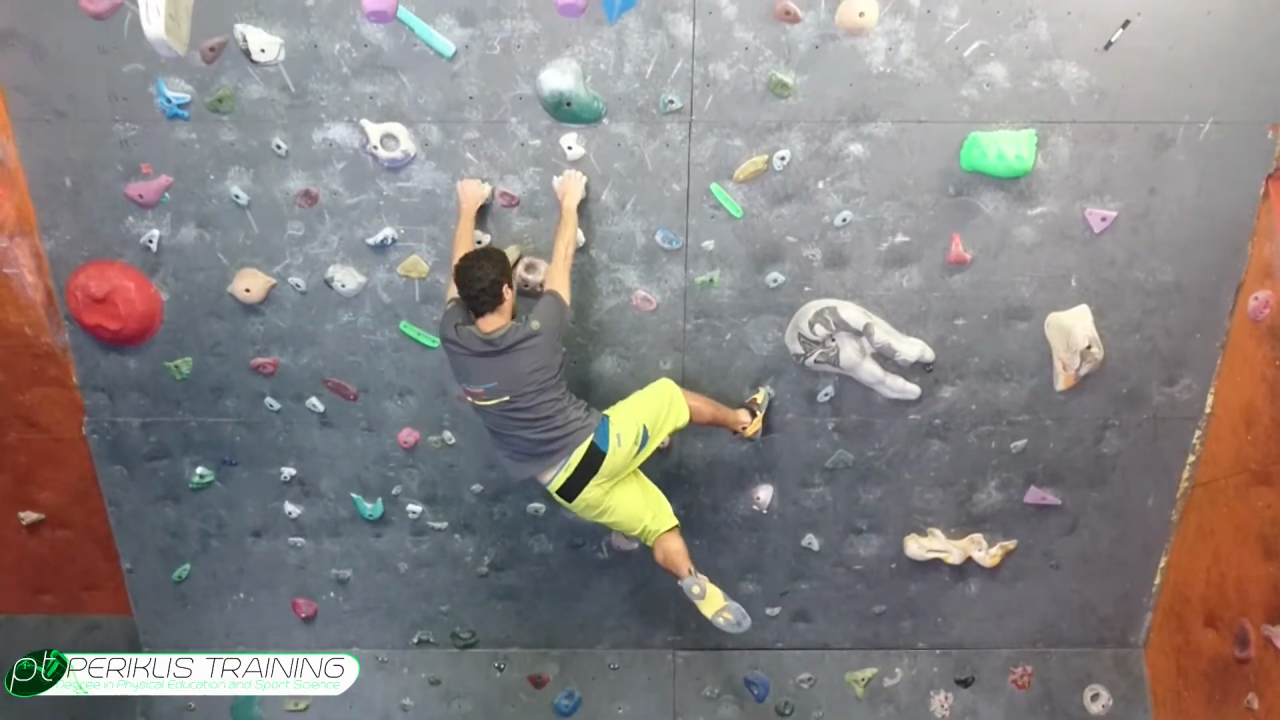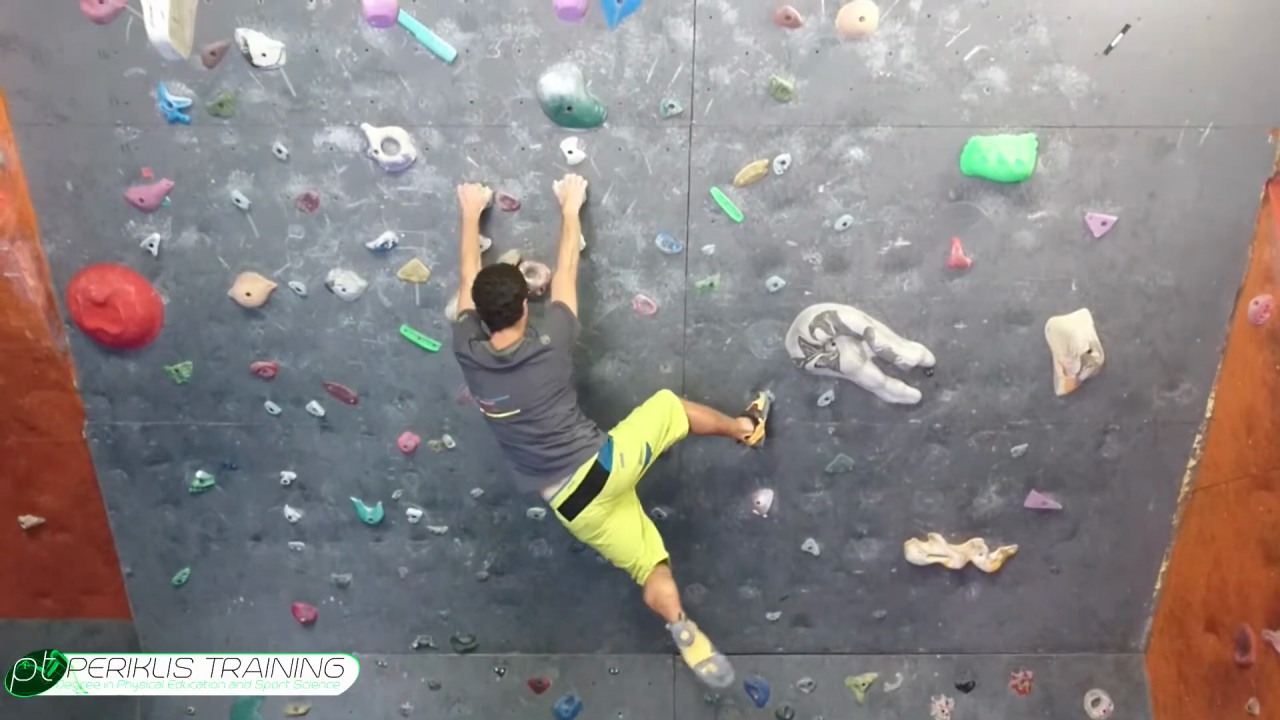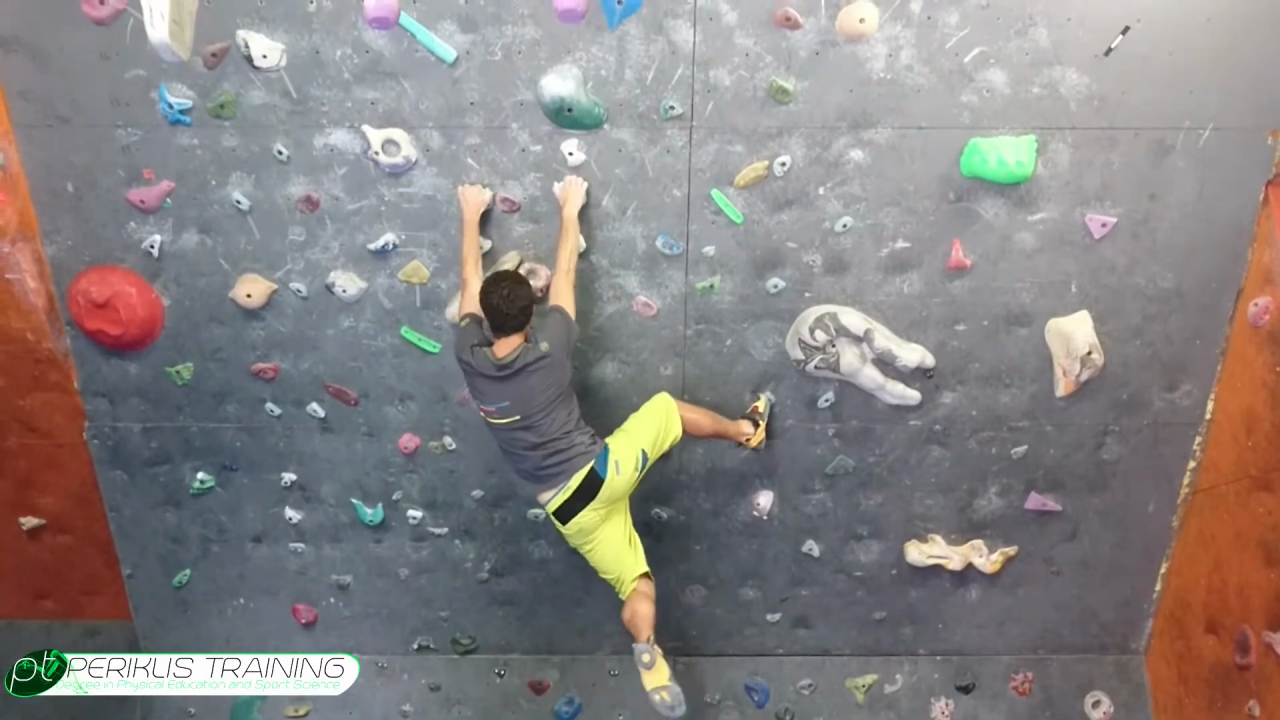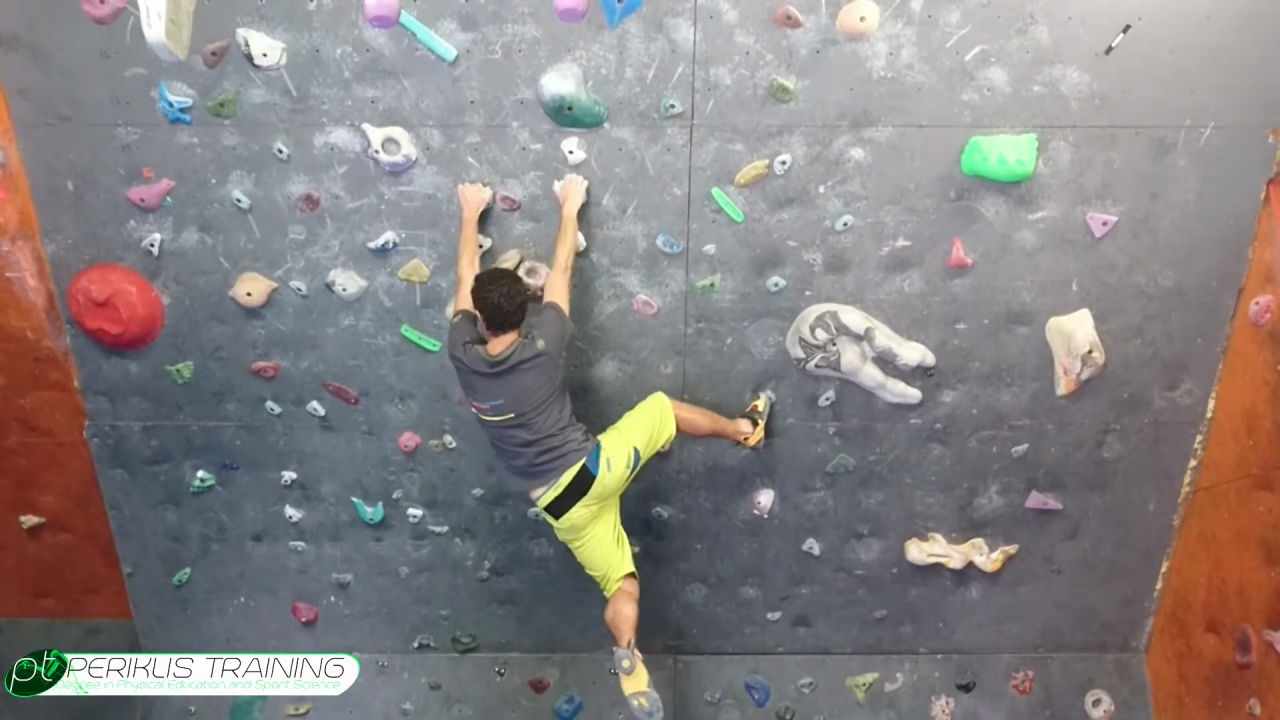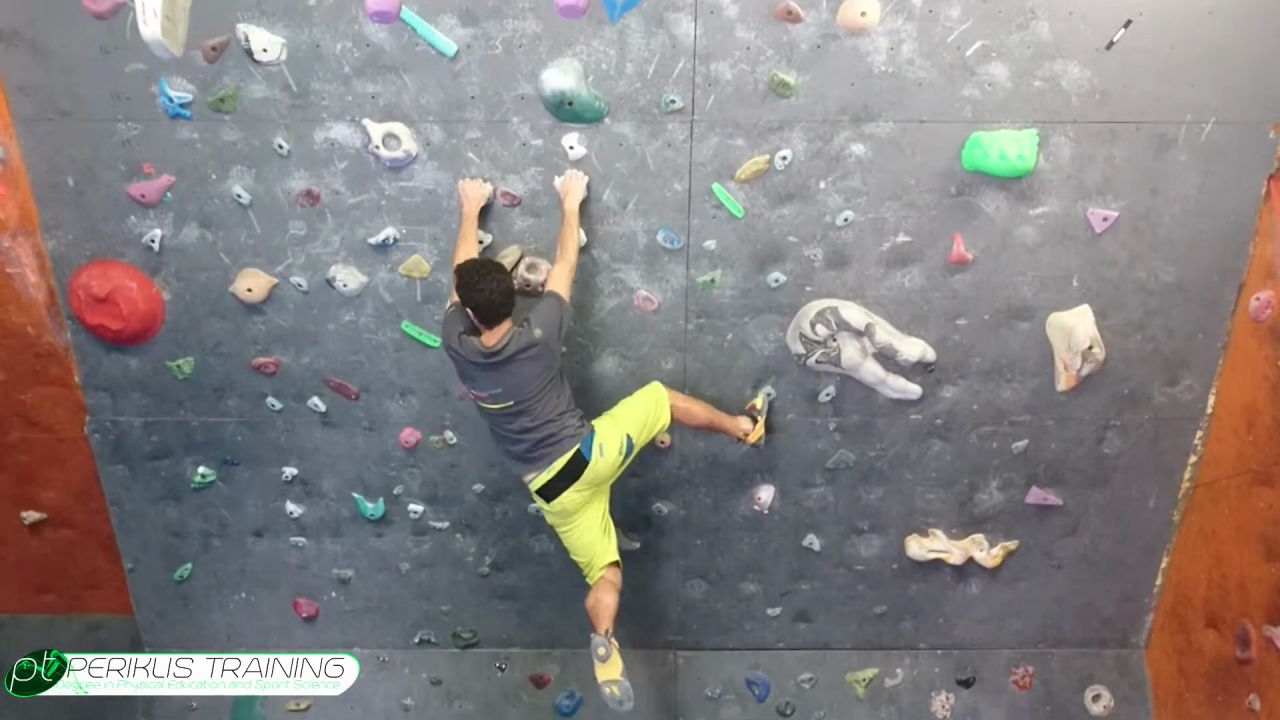
dt=0.2s
person 1, frame 1
left shoulder: (453, 339)
right shoulder: (537, 332)
left elbow: (460, 269)
right elbow: (561, 262)
left wrist: (468, 207)
right wrist: (569, 202)
left hip: (570, 486)
right hip: (600, 445)
left knee: (662, 531)
right knee: (670, 395)
left ankle: (692, 581)
right ankle: (742, 418)
person 1, frame 2
left shoulder: (467, 352)
right shoulder: (547, 347)
left elbow: (469, 280)
right elbow: (566, 273)
left wrist: (470, 212)
right wrist: (570, 208)
left hip: (572, 503)
right hip: (605, 464)
left knee: (653, 569)
right knee: (670, 405)
left ankle: (684, 629)
right ankle: (745, 427)
person 1, frame 3
left shoulder: (470, 358)
right shoulder: (548, 351)
left elbow: (470, 281)
right elbow: (563, 276)
left wrist: (471, 215)
right wrist: (570, 208)
left hip: (568, 508)
right hip: (603, 471)
left knee: (636, 586)
right knee: (667, 407)
left ankle: (649, 654)
right ankle: (745, 429)
person 1, frame 4
left shoulder: (462, 355)
right shoulder: (541, 348)
left elbow: (465, 278)
right elbow: (559, 273)
left wrist: (470, 214)
right wrist: (569, 208)
left hip: (560, 504)
right hip: (597, 467)
left knee: (621, 585)
right knee: (663, 408)
left ankle: (628, 658)
right ankle: (743, 427)
person 1, frame 5
left shoulder: (457, 345)
right shoulder: (537, 336)
left elbow: (462, 269)
right elbow: (566, 264)
left wrist: (470, 209)
right wrist: (571, 203)
left hip: (553, 488)
right hip: (590, 453)
left knee: (604, 574)
right knee: (661, 398)
left ankle: (606, 648)
right ankle: (743, 426)
